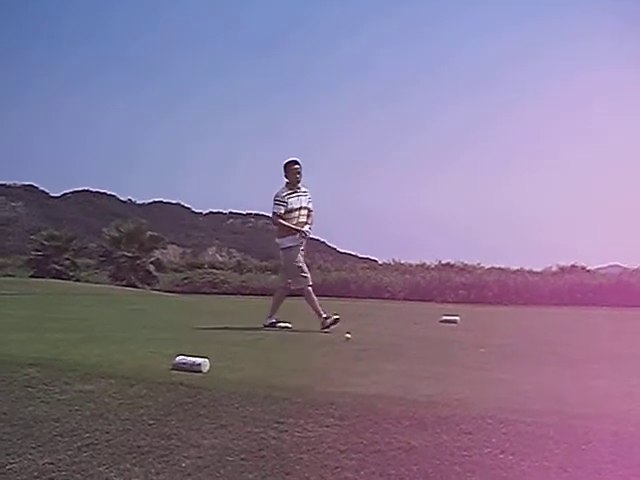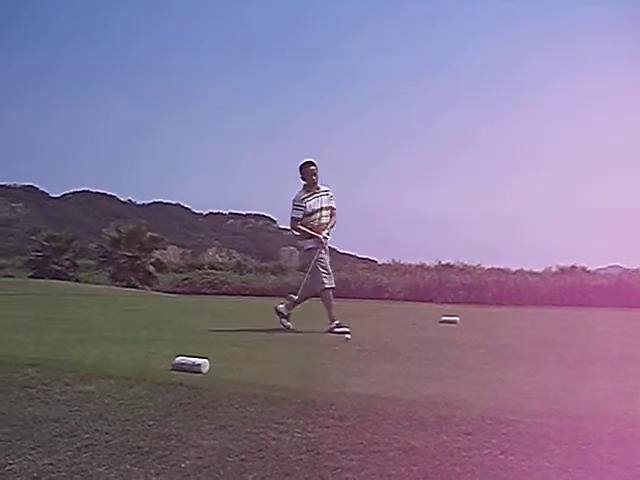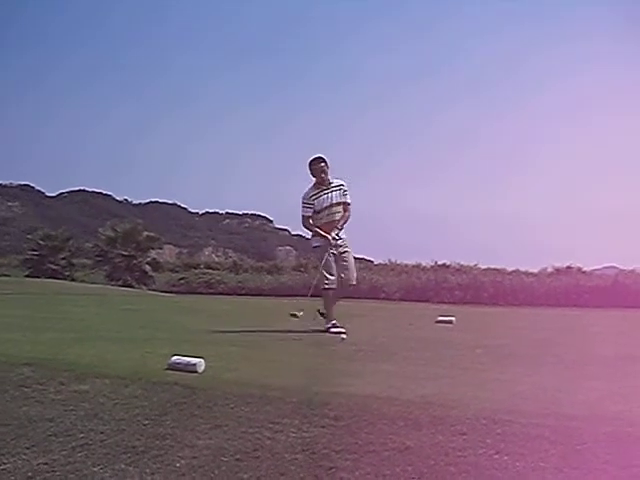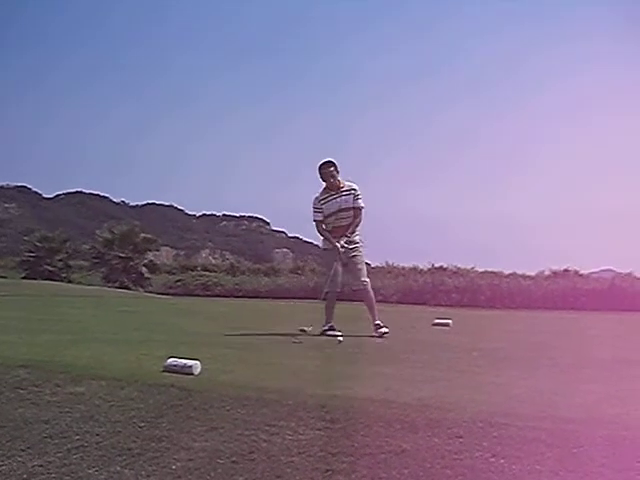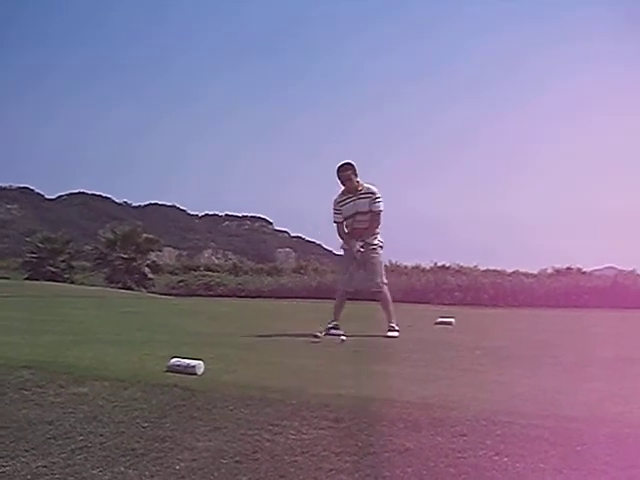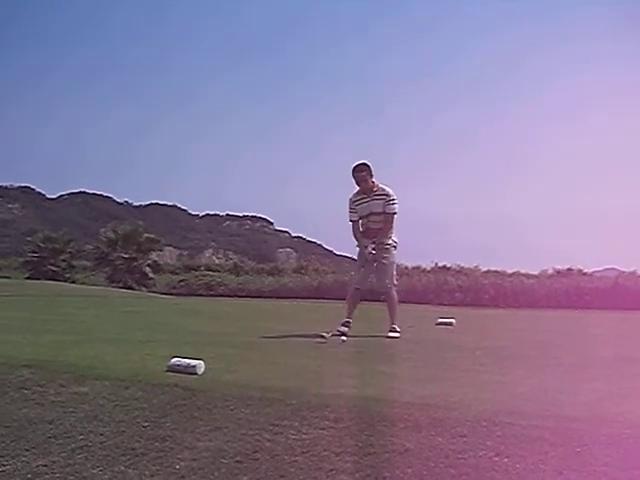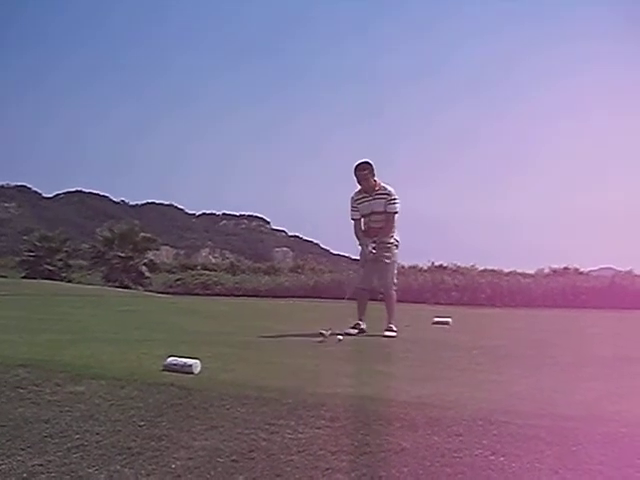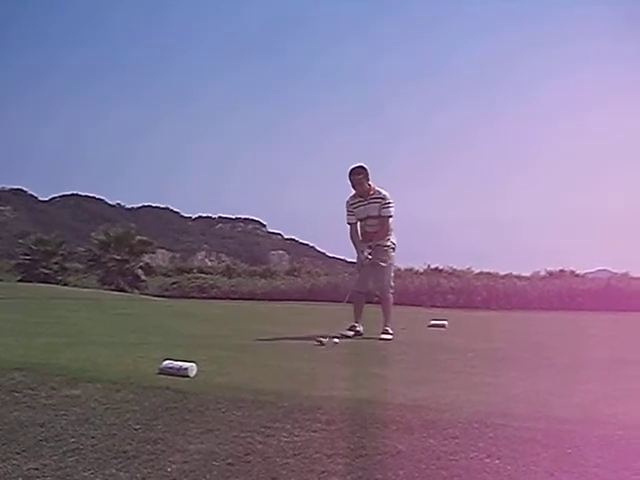
dt=0.2s
person 1, frame 1
left shoulder: (305, 193)
right shoulder: (282, 195)
left elbow: (309, 215)
right elbow: (276, 220)
left wrist: (306, 227)
right wrist: (296, 229)
left hip: (299, 242)
right hip: (289, 243)
left knee: (287, 283)
right knee: (304, 281)
left ankle: (271, 318)
right ankle: (322, 317)
person 1, frame 2
left shoulder: (327, 191)
right shoulder: (300, 198)
left elbow: (333, 216)
right elbow: (294, 225)
left wrist: (326, 231)
right wrist: (315, 235)
left hip: (323, 243)
right hip: (311, 244)
left knee: (314, 284)
right knee: (325, 282)
left ankle: (285, 308)
right ankle: (333, 322)
person 1, frame 3
left shoulder: (341, 186)
right shoulder: (309, 195)
left elbow: (346, 212)
right elbow: (306, 222)
left wrist: (336, 229)
right wrist: (325, 235)
left hip: (339, 238)
right hip: (321, 242)
left knee: (349, 278)
right knee: (329, 281)
left ankle: (327, 309)
right ankle: (330, 321)
person 1, frame 4
left shoulder: (353, 190)
right shoulder: (319, 199)
left elbow: (358, 217)
right elbow: (319, 226)
left wrist: (345, 237)
right wrist: (334, 242)
left hip: (352, 242)
right hip: (331, 245)
left knee: (363, 282)
right knee: (332, 285)
left ankle: (376, 321)
right ankle: (328, 324)
person 1, frame 5
left shoulder: (372, 193)
right shoulder: (339, 200)
left elbow: (376, 221)
right elbow: (340, 228)
left wrist: (362, 241)
right wrist: (352, 244)
left hip: (371, 244)
right hip: (350, 245)
left knee: (380, 284)
right knee: (345, 285)
left ankle: (392, 323)
right ankle: (334, 322)
person 1, frame 6
left shoulder: (387, 194)
right shoulder: (354, 199)
left elbow: (389, 223)
right elbow: (355, 226)
left wrist: (375, 243)
right wrist: (364, 245)
left hip: (385, 243)
right hip: (366, 245)
left knee: (388, 285)
right knee: (358, 283)
left ankle: (394, 325)
right ankle: (347, 320)
person 1, frame 7
left shoulder: (388, 193)
right shoulder: (356, 198)
left elbow: (390, 223)
right elbow: (357, 225)
left wrist: (375, 242)
right wrist: (365, 244)
left hip: (387, 242)
right hip: (367, 243)
left knee: (388, 284)
right knee: (362, 283)
left ankle: (391, 324)
right ankle: (360, 322)
person 1, frame 8
left shoulder: (383, 197)
right shoulder: (351, 202)
left elbow: (384, 227)
right elbow: (353, 229)
left wrist: (371, 247)
right wrist: (360, 250)
left hip: (383, 245)
right hip: (364, 247)
left knee: (385, 287)
right knee: (359, 287)
left ankle: (387, 327)
right ankle: (357, 324)
